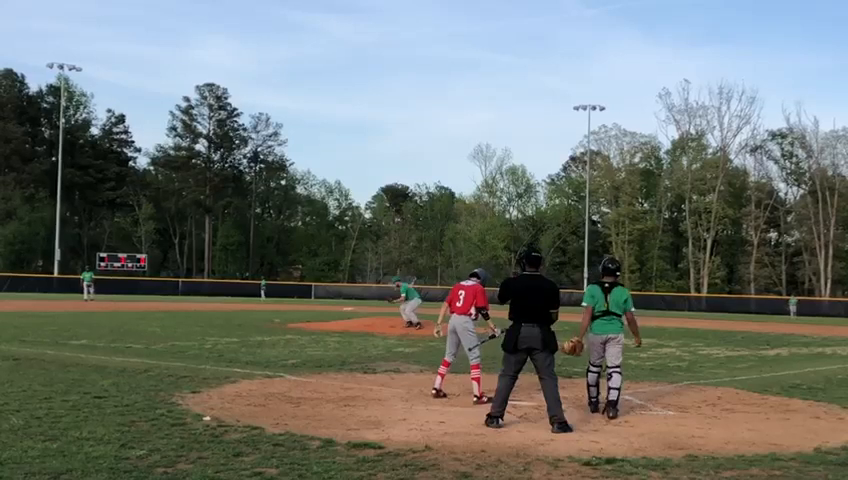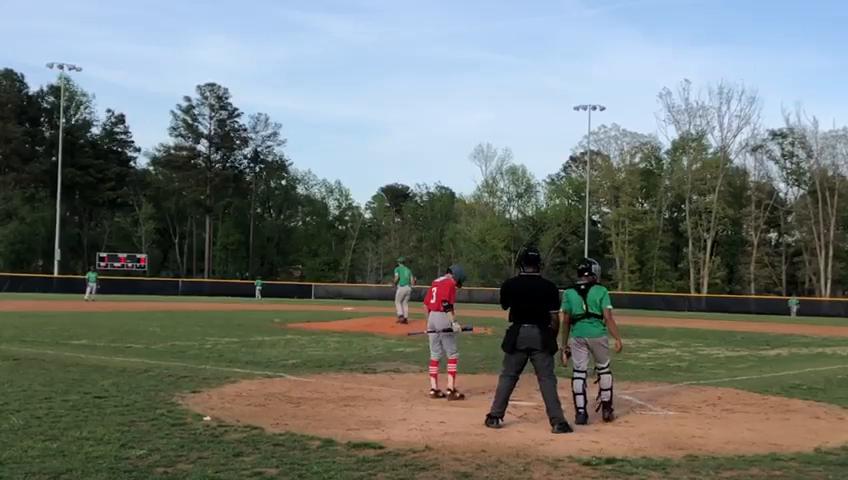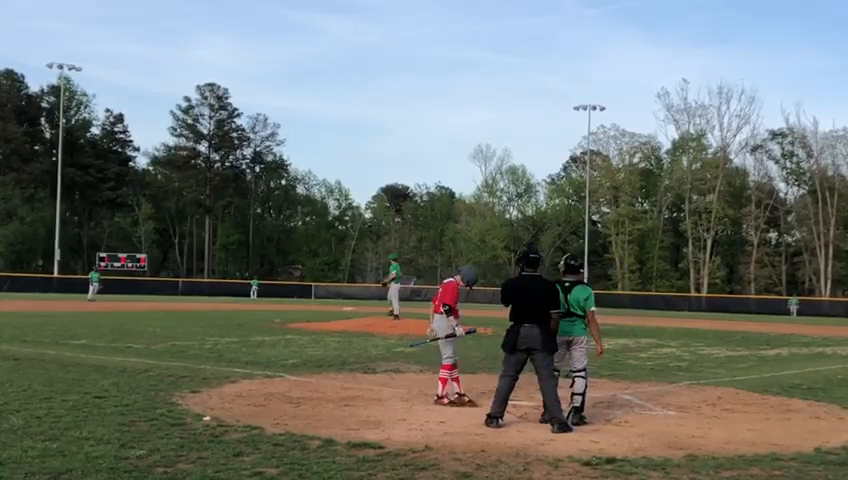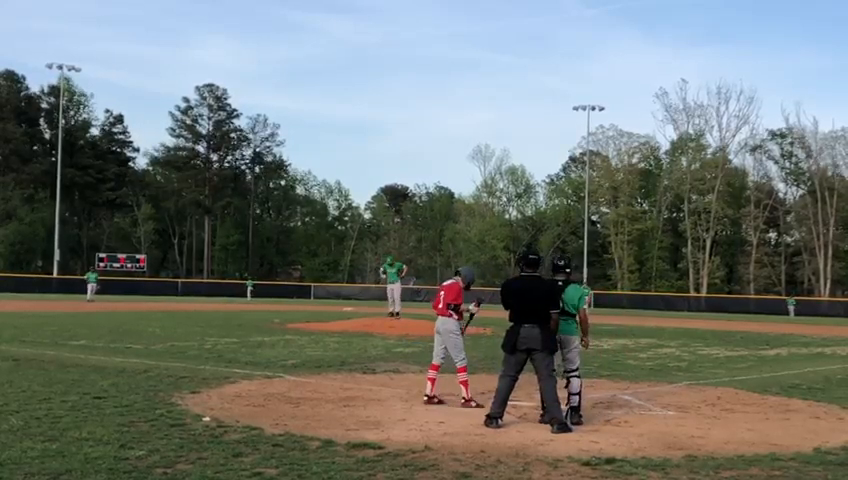
dt=1s
person 1, frame 1
left shoulder: (511, 283)
right shoulder: (550, 286)
left elbow: (501, 300)
right elbow: (554, 316)
left hip: (518, 333)
right hip: (541, 335)
left knee: (507, 375)
right knee: (548, 378)
left ankle: (495, 417)
right ankle: (558, 421)
person 1, frame 2
left shoulder: (510, 284)
right shoulder: (549, 287)
left elbow: (504, 306)
right elbow: (554, 318)
right wrist: (552, 339)
left hip: (517, 334)
right hip: (541, 335)
left knee: (508, 376)
right knee: (547, 379)
left ankle: (495, 417)
right ankle: (557, 422)
person 1, frame 3
left shoulder: (510, 284)
right shoulder: (549, 286)
right elbow: (554, 318)
right wrist: (551, 338)
left hip: (518, 334)
right hip: (541, 335)
left knee: (508, 376)
right knee: (547, 379)
left ankle: (495, 417)
right ankle: (557, 421)
person 1, frame 4
left shoulder: (509, 285)
right shoulder: (548, 287)
right elbow: (554, 317)
right wrist: (550, 337)
left hip: (518, 334)
right hip: (541, 335)
left knee: (507, 376)
right knee: (547, 378)
left ankle: (494, 417)
right ankle: (557, 421)
person 2, frame 1
left shoulder: (592, 288)
right shoulder: (623, 291)
left elbow: (587, 314)
right elbow: (630, 318)
left wrist: (580, 337)
right wrist: (637, 336)
left hip: (596, 332)
right hip: (615, 333)
left knee: (594, 366)
right knee: (614, 368)
left ankle: (593, 403)
right ankle: (612, 406)
person 2, frame 2
left shoulder: (569, 292)
right shoulder: (601, 290)
left elbow: (565, 321)
right elbow: (608, 318)
left wrist: (565, 344)
right wrist: (617, 339)
left hip: (578, 335)
right hip: (597, 334)
left knee: (579, 372)
right knee: (604, 369)
left ankle: (581, 412)
right ankle: (606, 408)
person 2, frame 3
right shoulder: (585, 290)
right elbow: (591, 318)
right wrist: (598, 342)
left hip: (558, 333)
right hip: (578, 334)
left knee: (553, 371)
right knee: (579, 372)
right ankle: (577, 413)
person 2, frame 4
right shoulder: (577, 289)
right elbow: (583, 316)
right wrist: (585, 335)
right hip: (570, 333)
right knee: (573, 373)
left ankle: (547, 412)
right ankle: (574, 413)
person 3, frame 1
left shoulder: (457, 286)
right shoulder: (479, 288)
left elbow: (445, 304)
right elbow: (482, 310)
left wrist: (438, 324)
right wrist: (493, 327)
left hip: (453, 320)
right hip: (465, 322)
left knee: (449, 356)
right knee: (475, 358)
left ankle: (436, 388)
right ankle: (478, 395)
person 3, frame 2
left shoulder: (435, 283)
right shoulder: (449, 283)
left elbow: (426, 305)
right elbow: (446, 304)
right wrist: (453, 322)
left hip: (432, 318)
right hip: (443, 319)
left knee: (435, 355)
right knee: (452, 354)
left ankle: (434, 389)
right ankle: (451, 390)
person 3, frame 3
left shoulder: (447, 283)
right shoulder: (453, 285)
left elbow: (434, 304)
right elbow: (446, 308)
left wrist: (432, 324)
right wrist: (456, 326)
left hip: (438, 321)
right hip: (445, 323)
left knee: (452, 359)
right knee: (448, 359)
left ankle: (459, 394)
right ankle: (440, 396)
person 3, frame 4
left shoulder: (444, 285)
right shoulder: (455, 286)
left elbow: (435, 306)
right elbow: (452, 307)
right wrist: (468, 309)
left hip: (439, 323)
right hip: (450, 325)
left knee: (437, 359)
right knee: (461, 361)
left ankle: (429, 395)
right ankle: (467, 399)
